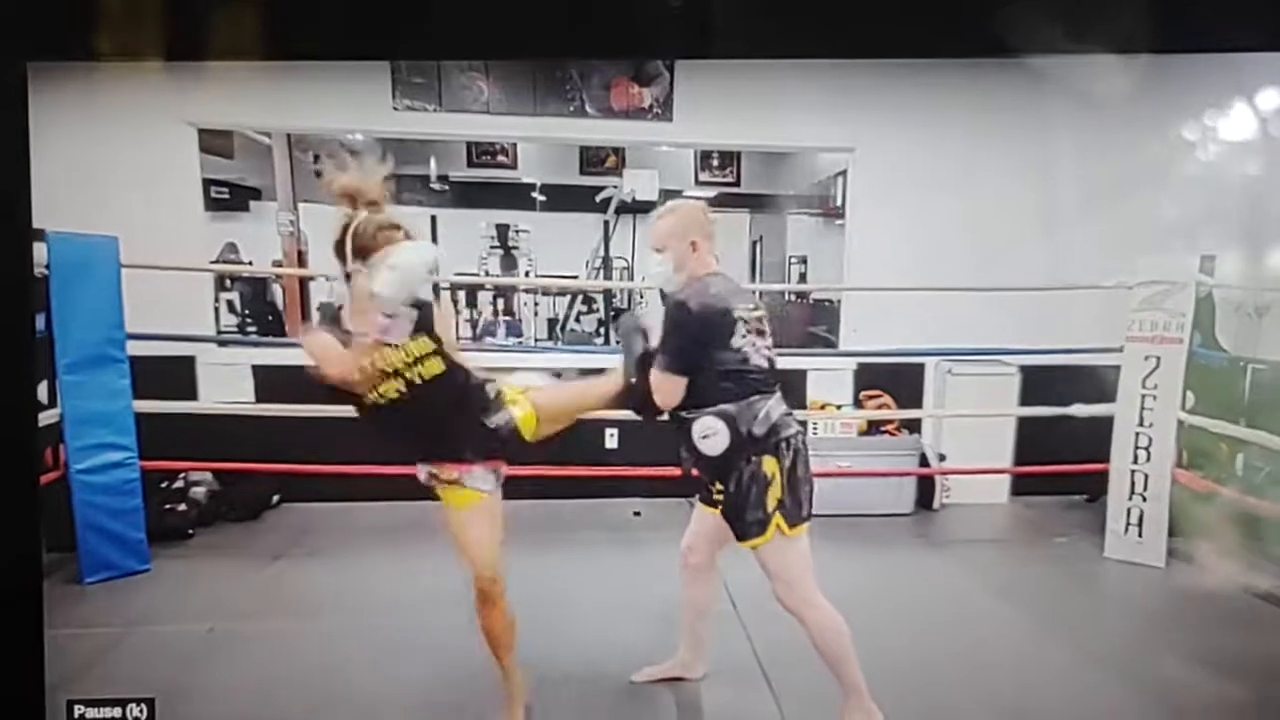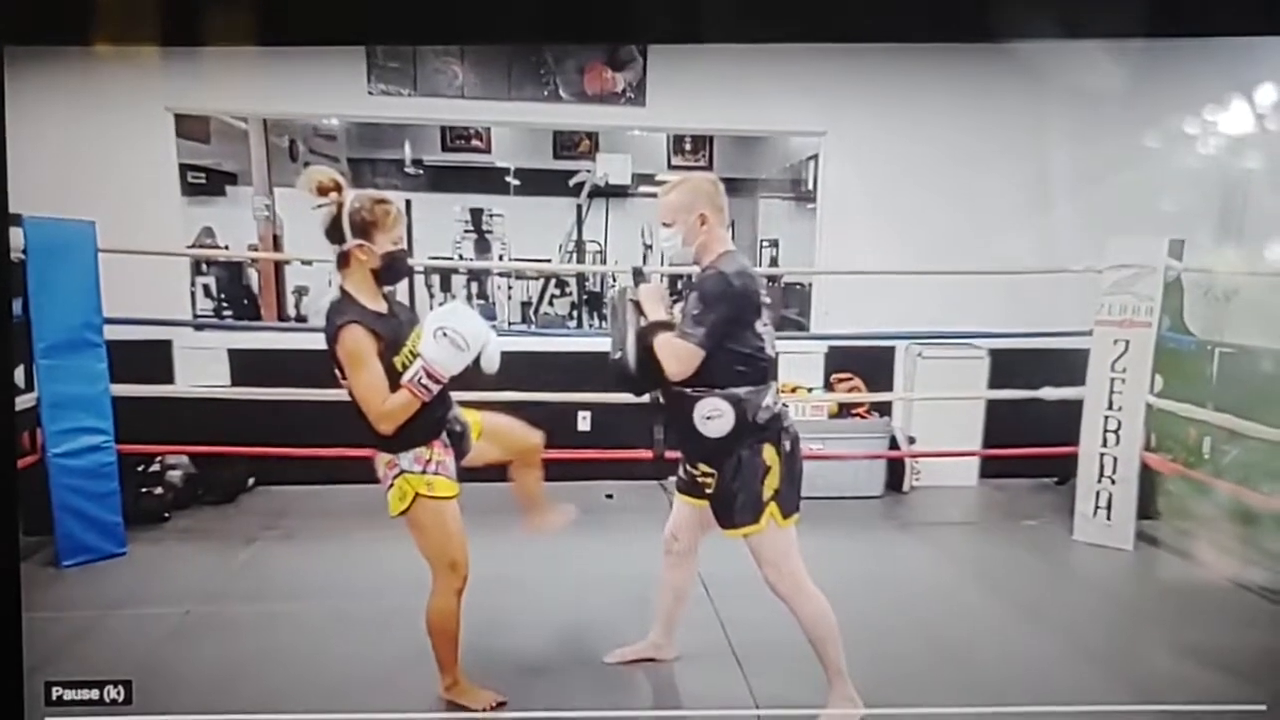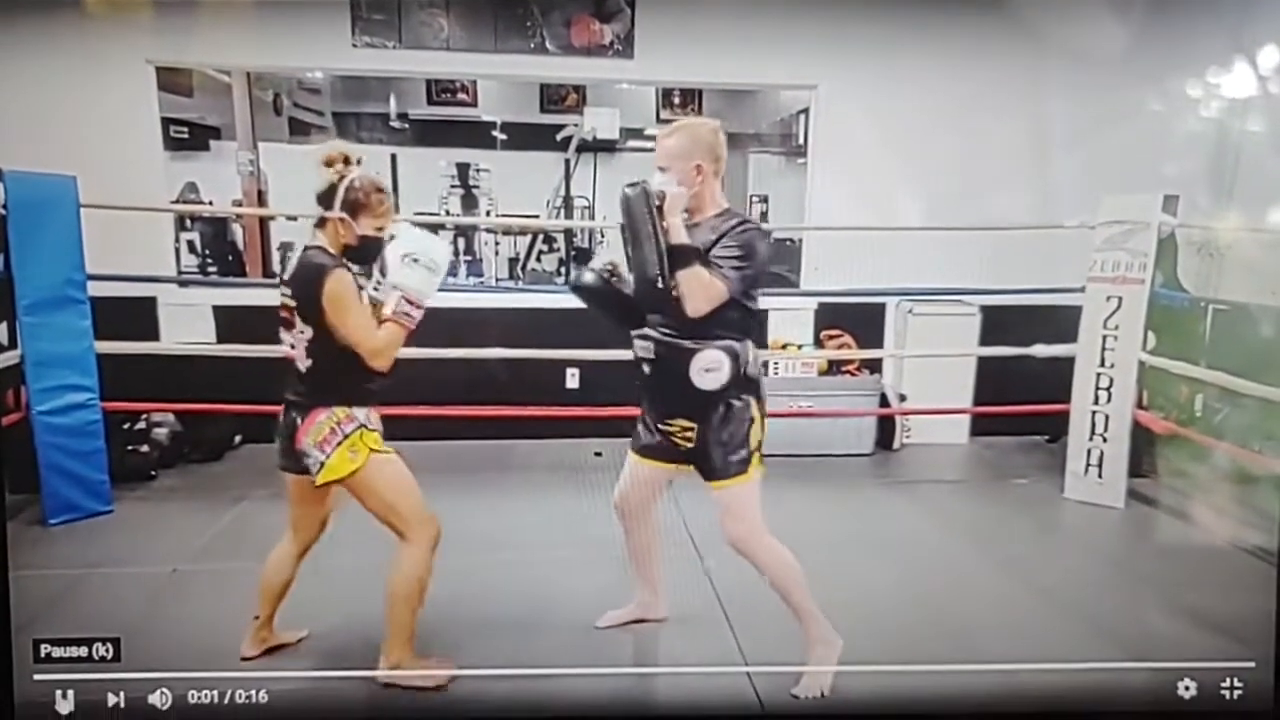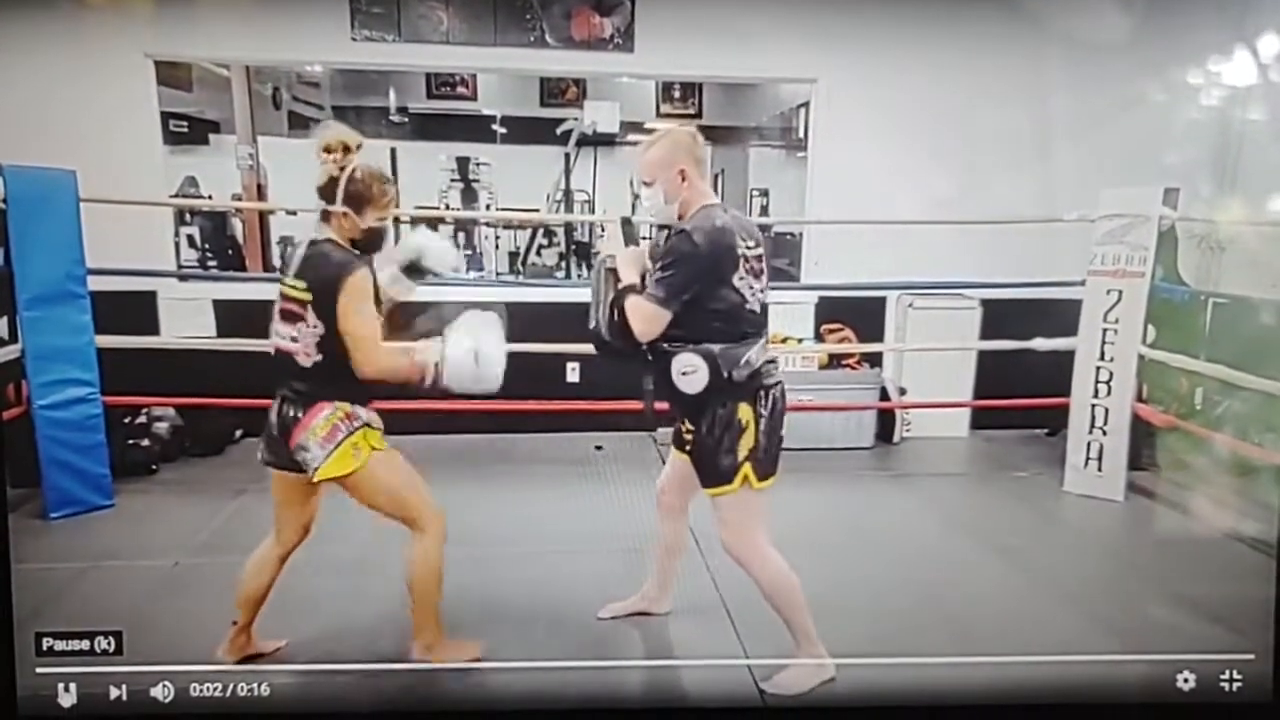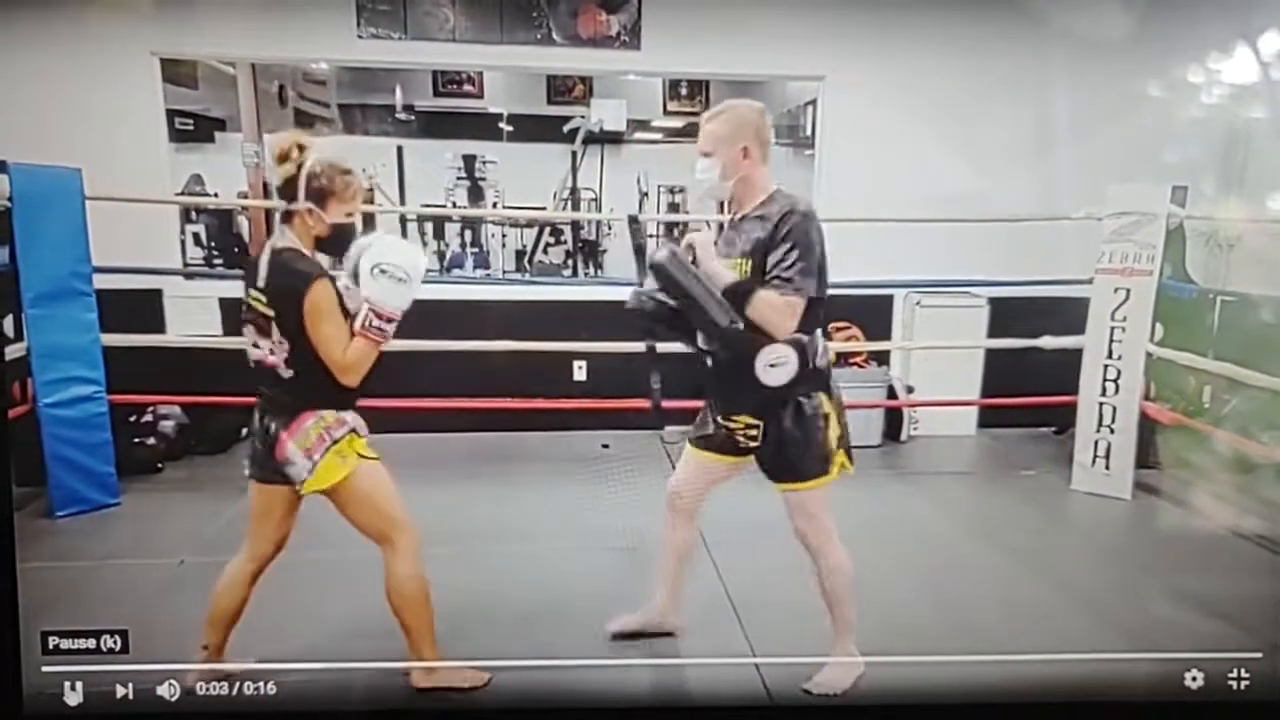
dt=1s
person 1, frame 1
left shoulder: (691, 305)
right shoulder: (734, 294)
left elbow: (666, 397)
left wrist: (648, 353)
right wrist: (664, 356)
left hip: (760, 462)
right hip: (734, 459)
left knee: (795, 592)
right knee: (696, 555)
right ankle: (689, 659)
person 1, frame 2
left shoulder: (725, 282)
right shoulder: (720, 278)
left elbow: (678, 363)
left wrist: (654, 314)
right wrist: (657, 322)
left hip: (752, 449)
right hip: (714, 445)
left knee: (784, 575)
right knee: (677, 541)
right ankle: (660, 640)
person 1, frame 3
left shoulder: (740, 234)
right shoulder: (678, 228)
left elbow: (699, 301)
right elbow: (659, 299)
left wrist: (673, 229)
right wrist: (620, 279)
left hip: (724, 403)
right hip: (668, 398)
left knee: (745, 531)
right knee: (631, 500)
left ankle: (822, 639)
right ankle: (650, 599)
person 1, frame 4
left shoulder: (691, 240)
right shoulder: (738, 229)
left elbow: (646, 326)
left wrist: (629, 276)
right wrist: (652, 272)
left hip: (735, 405)
right hip: (720, 398)
left knee: (743, 541)
right knee: (670, 495)
left ankle: (813, 654)
right ankle: (657, 594)
person 1, frame 5
left shoulder: (793, 220)
right shoulder: (736, 222)
left elbow: (783, 318)
left wrist: (718, 270)
right wrist: (698, 275)
left hip: (792, 401)
right hip: (733, 396)
left knee: (815, 531)
right knee: (681, 496)
left ankle: (847, 650)
right ankle: (665, 609)
person 2, frame 1
left shoulder: (421, 298)
right shoulder: (330, 337)
left elbow: (451, 358)
right elbow: (350, 373)
right wrist: (387, 315)
left hip: (491, 411)
right hip: (452, 464)
left knee: (596, 392)
right knee: (487, 585)
person 2, frame 2
left shoulder: (381, 301)
right shoulder: (352, 326)
right elbow: (384, 417)
left wrist: (461, 336)
right wrist: (436, 363)
left hip: (443, 431)
right hip: (410, 459)
left knee: (530, 441)
right knee: (451, 574)
left ankle: (535, 512)
right ankle: (454, 685)
person 2, frame 3
left shoulder: (307, 264)
right shoulder: (332, 277)
right elbow: (379, 353)
left wrist: (388, 291)
right wrist: (414, 294)
left hip: (304, 420)
right hip: (339, 425)
left knee: (303, 530)
right knee: (421, 529)
left ankle: (261, 632)
right ankle: (397, 658)
person 2, frame 4
left shoulder: (308, 256)
right shoulder: (346, 274)
right elbow: (370, 361)
left wrist: (408, 258)
right wrist: (442, 359)
left hip: (287, 415)
right hip: (330, 421)
left knee: (286, 536)
right knee: (428, 522)
left ankle: (238, 641)
right ankle: (429, 641)
person 2, frame 5
left shoulder: (266, 260)
right shoulder: (310, 281)
right elbow: (349, 369)
left wrist: (360, 290)
right wrist: (386, 304)
left hip: (273, 426)
right hip: (320, 431)
left knee: (257, 550)
right knee: (402, 541)
left ankle: (209, 660)
right ankle: (428, 664)
